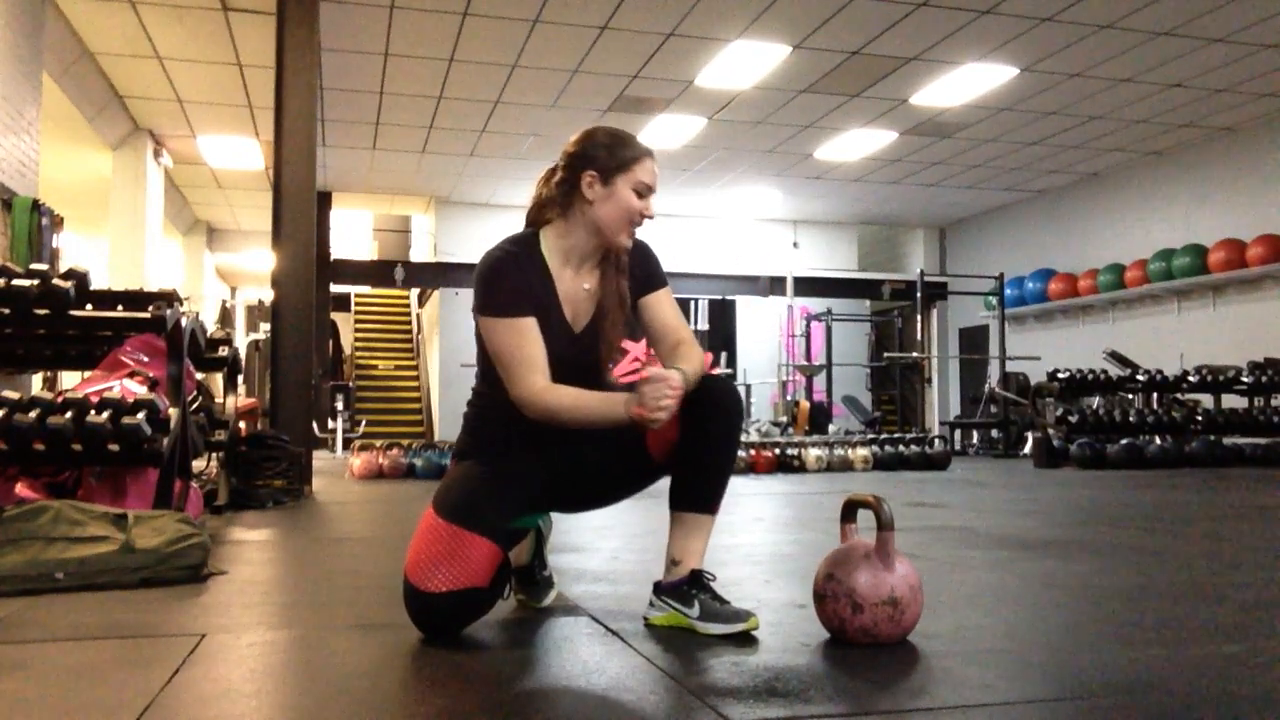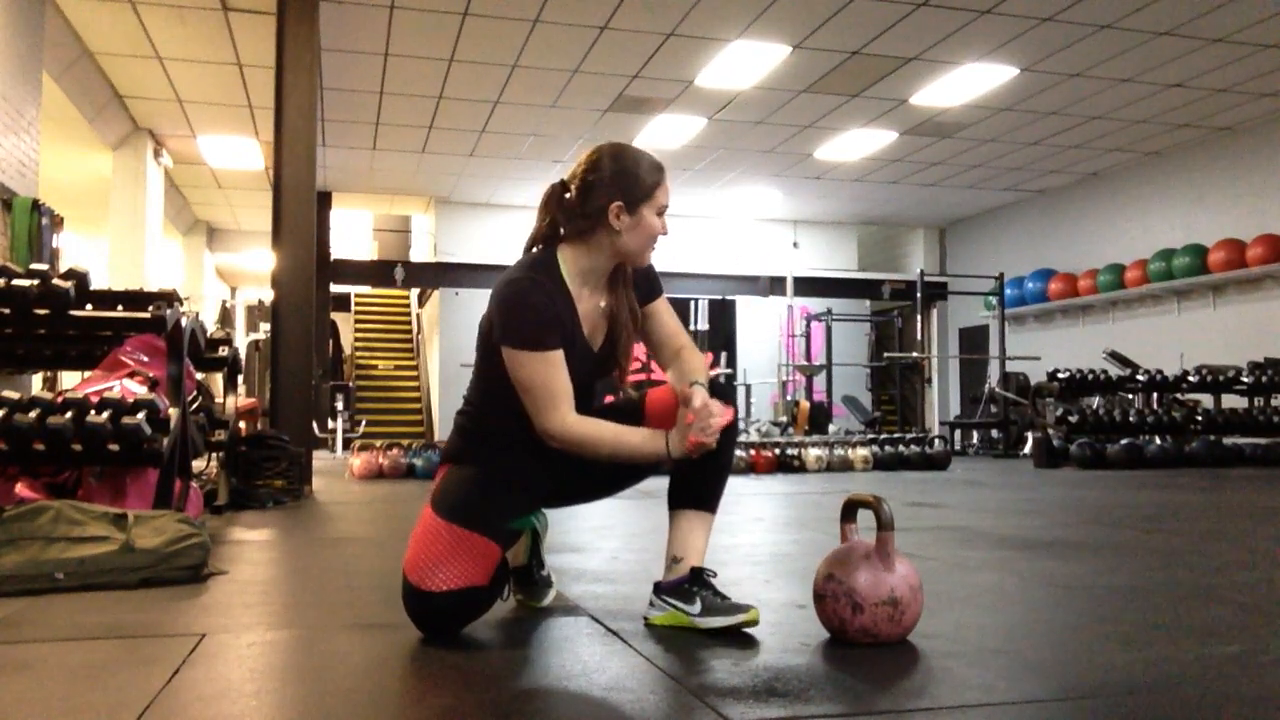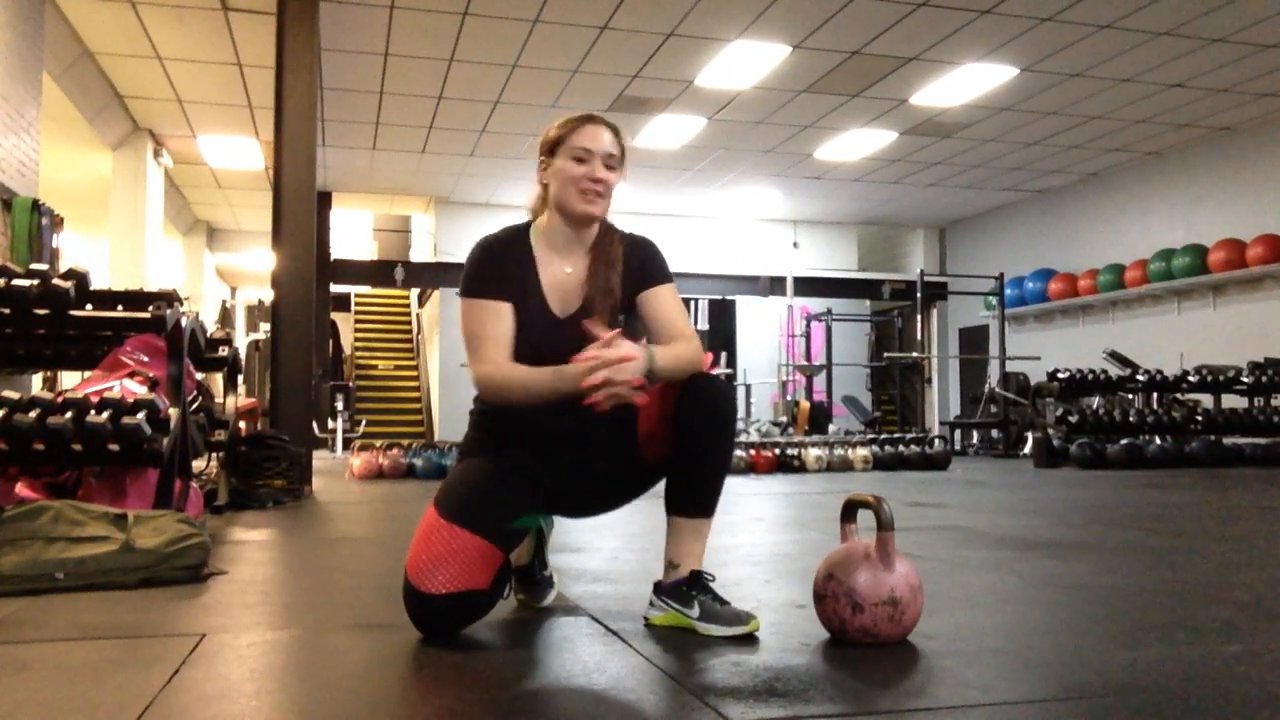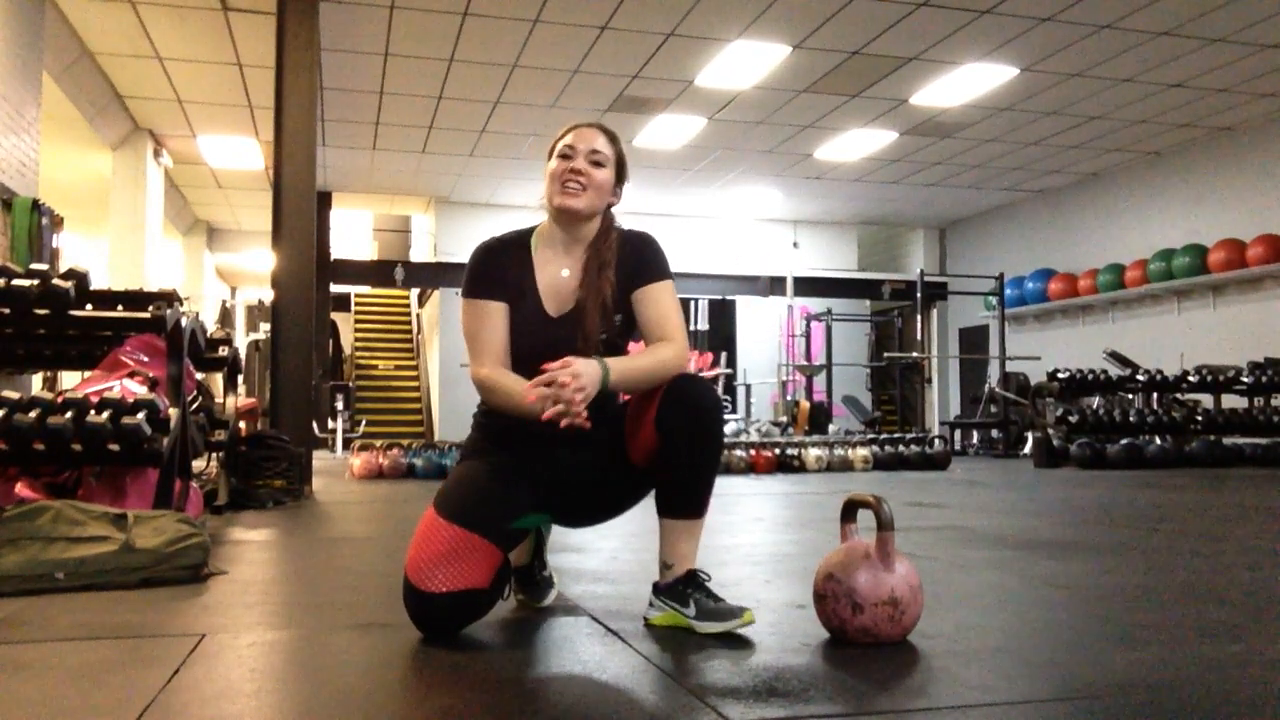
dt=0.5s
person 1, frame 1
left shoulder: (635, 261)
right shoulder: (507, 268)
left elbow: (684, 347)
right elbow: (532, 394)
left wrist: (674, 380)
right wrist: (633, 404)
left hip: (588, 448)
right hip: (505, 454)
left knee: (716, 399)
right knee: (436, 607)
left ankle: (679, 588)
right ankle: (522, 542)
person 1, frame 2
left shoulder: (634, 275)
right shoulder: (527, 293)
left elbow: (680, 352)
right elbow: (557, 425)
left wrist: (696, 392)
right wrist: (671, 441)
left hip: (579, 448)
right hip: (497, 457)
left knee: (716, 409)
right knee: (436, 607)
left ankle: (679, 588)
right ankle: (519, 542)
person 1, frame 3
left shoulder: (636, 256)
right shoulder: (496, 257)
left elbow: (687, 349)
right elbow: (490, 377)
left wrist: (640, 362)
right wrist: (579, 374)
left hip: (596, 447)
right hip: (510, 453)
left knee: (708, 398)
right knee: (435, 609)
left ankle: (680, 589)
right ankle: (524, 541)
person 1, frame 4
left shoulder: (637, 254)
right shoulder: (496, 260)
left elbow: (673, 352)
right elbow: (488, 374)
left wrist: (597, 375)
right wrist: (546, 399)
left hip: (598, 452)
right hip: (510, 452)
left knee: (693, 399)
right knee: (435, 606)
left ankle: (678, 589)
right ankle: (524, 545)
